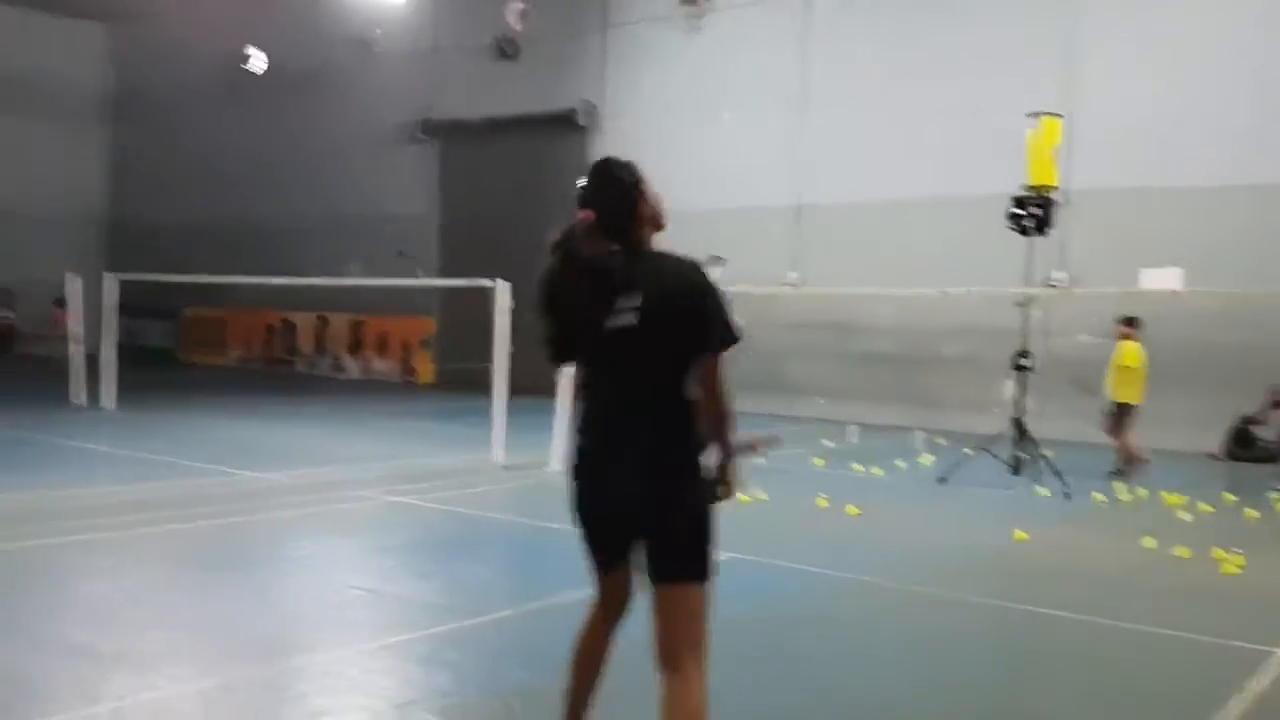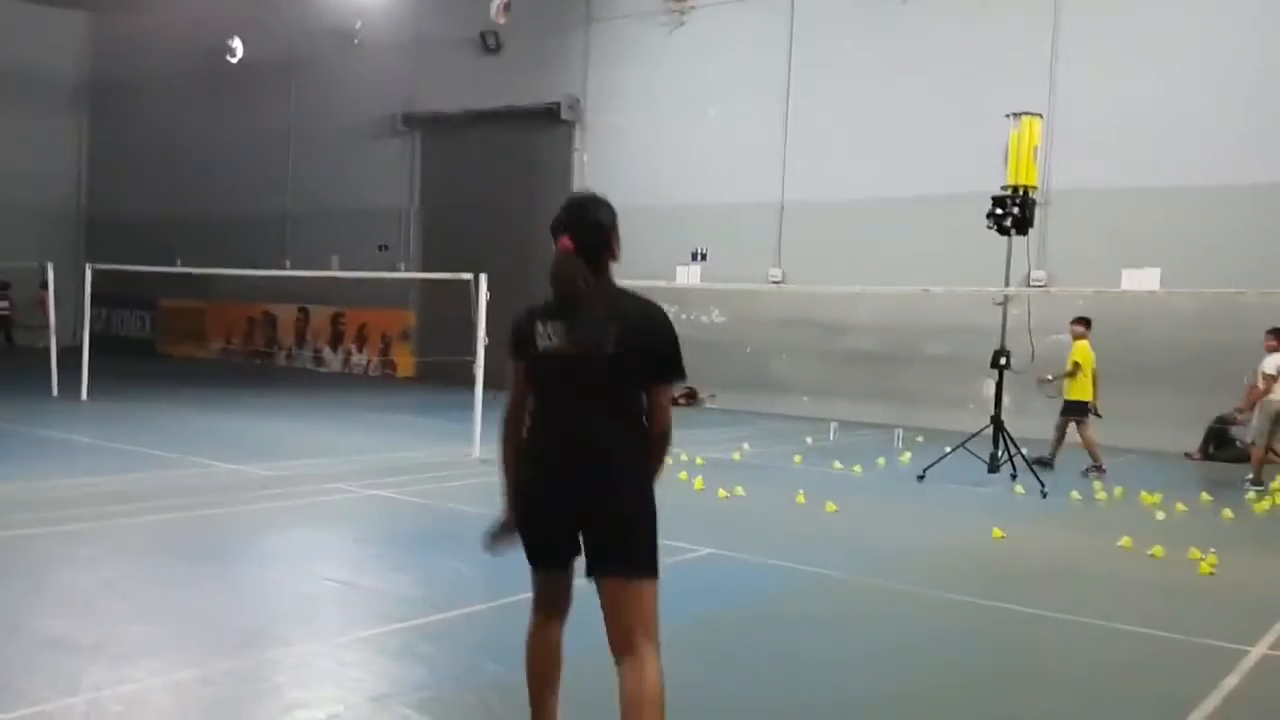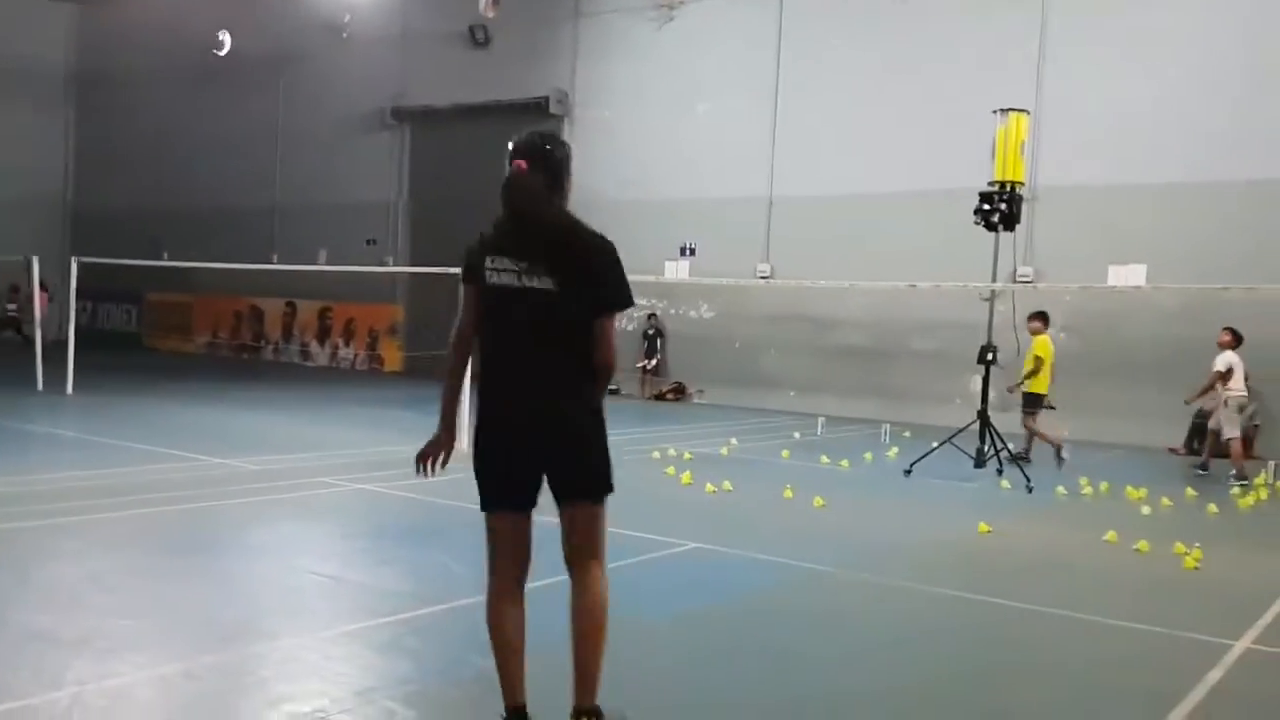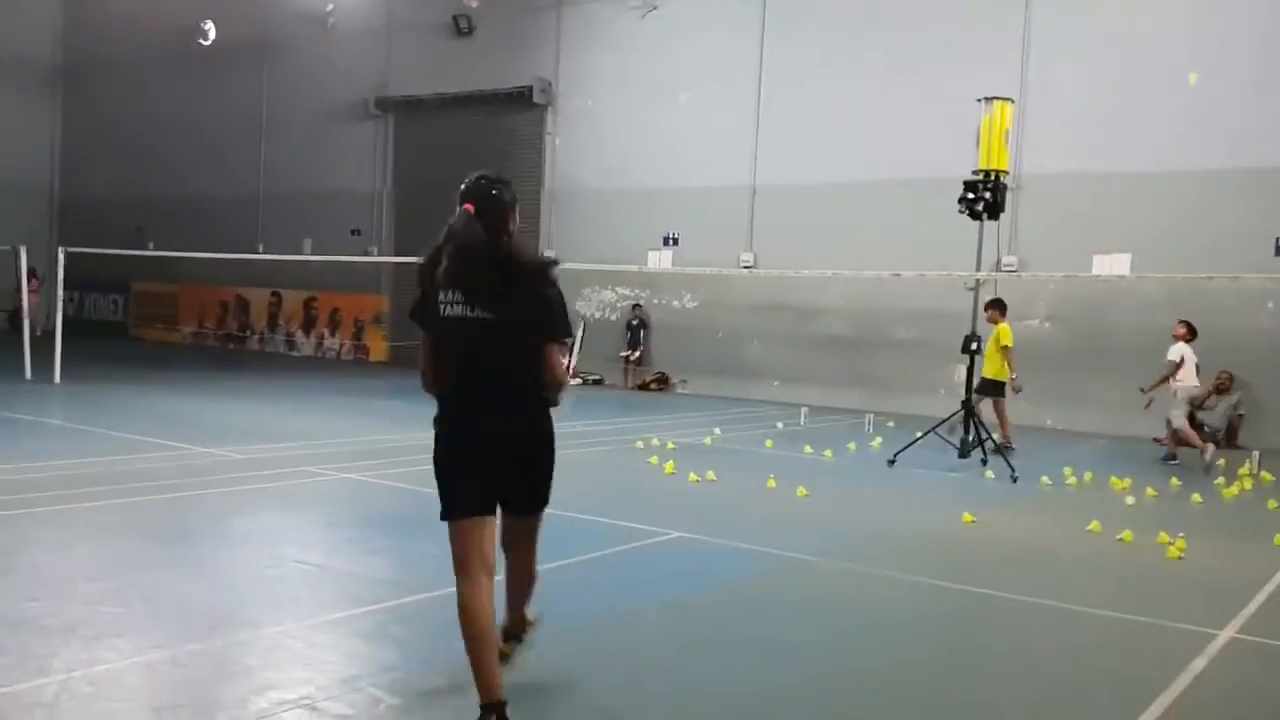
dt=0.2s
person 1, frame 1
left shoulder: (581, 285)
right shoulder: (684, 279)
right elbow: (710, 394)
right wrist: (724, 460)
left hip: (598, 473)
right hip: (669, 476)
left knee: (610, 607)
right knee: (684, 662)
person 1, frame 2
left shoulder: (536, 320)
right shoulder: (646, 320)
left elbow: (517, 417)
right elbow: (660, 425)
left wrist: (515, 503)
right wrist: (641, 483)
left hip: (544, 486)
right hip: (618, 483)
left knee: (548, 611)
right knee: (638, 652)
person 1, frame 3
left shoulder: (486, 248)
right shoulder: (591, 252)
left elbow: (462, 344)
right elbow: (605, 356)
left wrist: (445, 427)
left hip: (501, 422)
right hip: (571, 421)
left knee: (507, 575)
right knee: (587, 566)
person 1, frame 4
left shoulder: (439, 278)
right shoulder: (536, 280)
left elbow: (428, 375)
right elbow: (553, 374)
right wrist: (546, 399)
left hip: (461, 435)
right hip: (525, 436)
left knee: (475, 570)
right knee: (520, 550)
right ankle: (513, 629)
